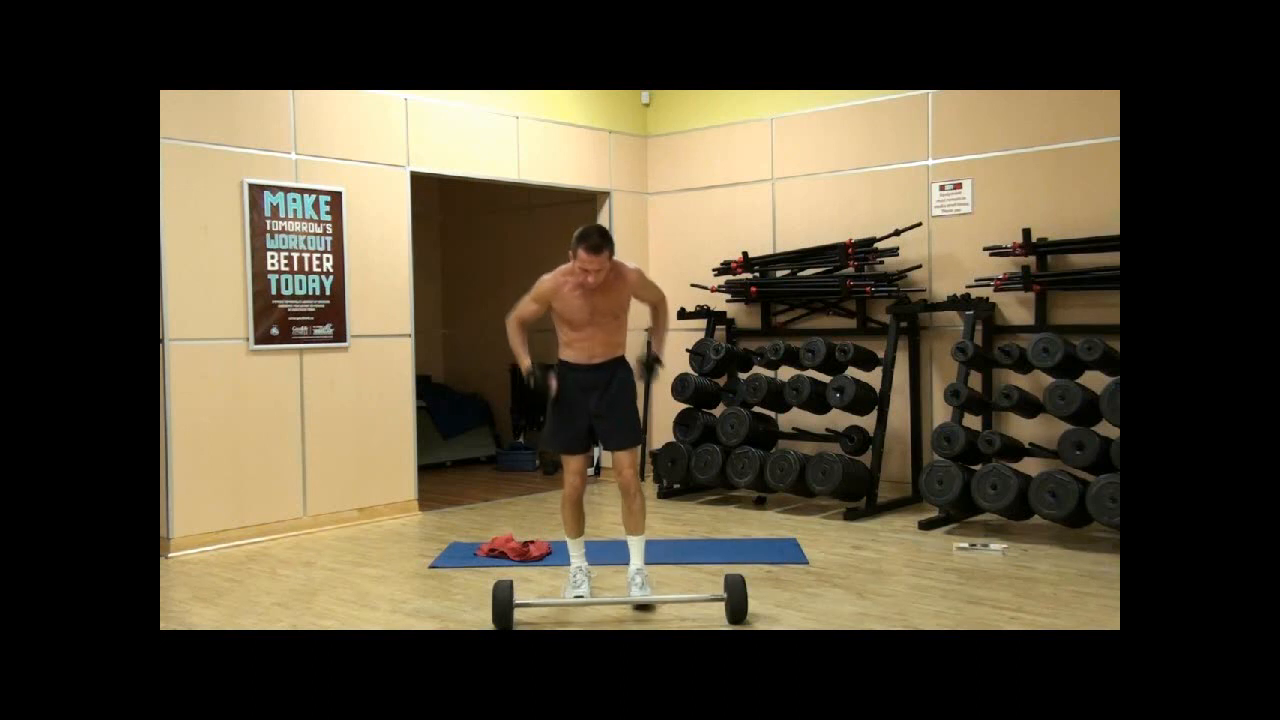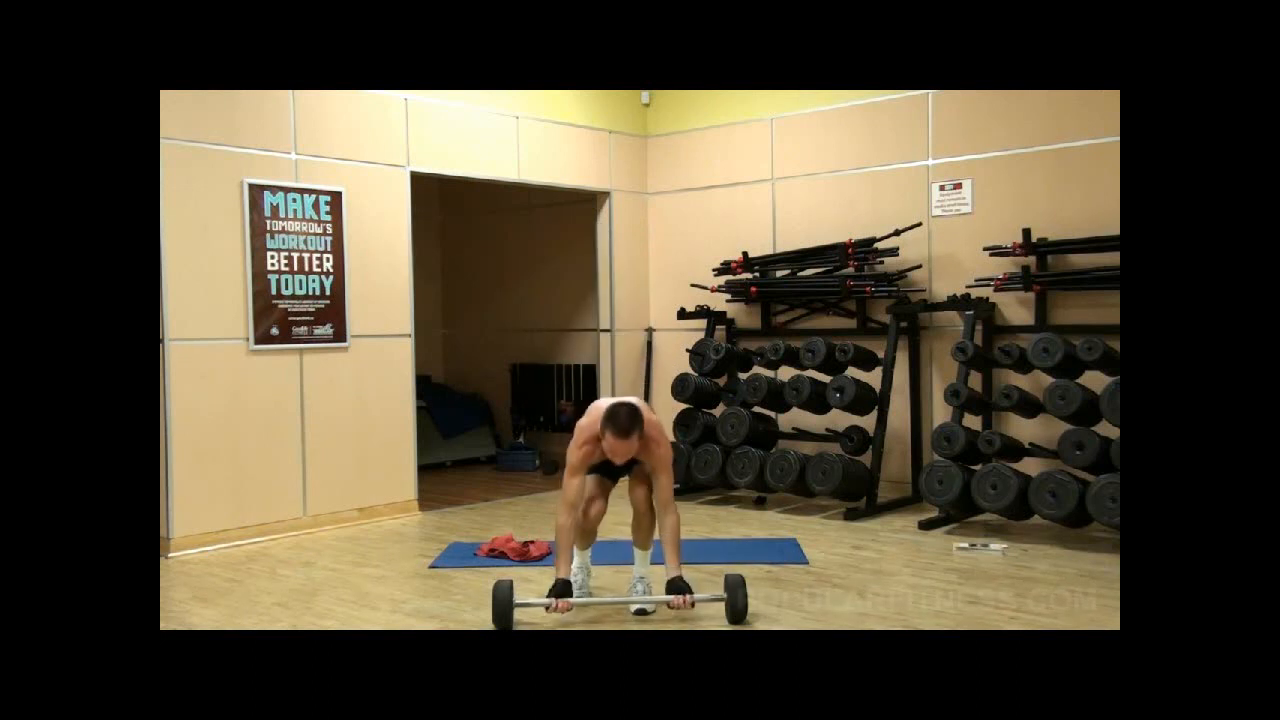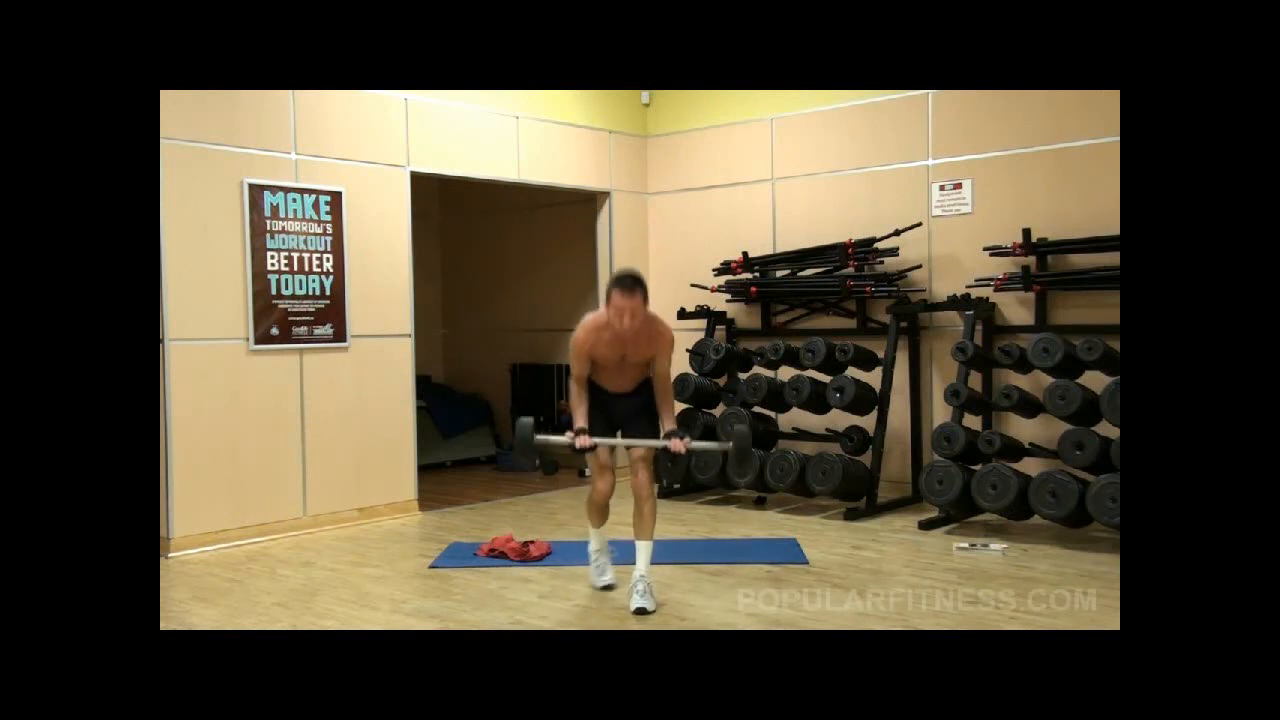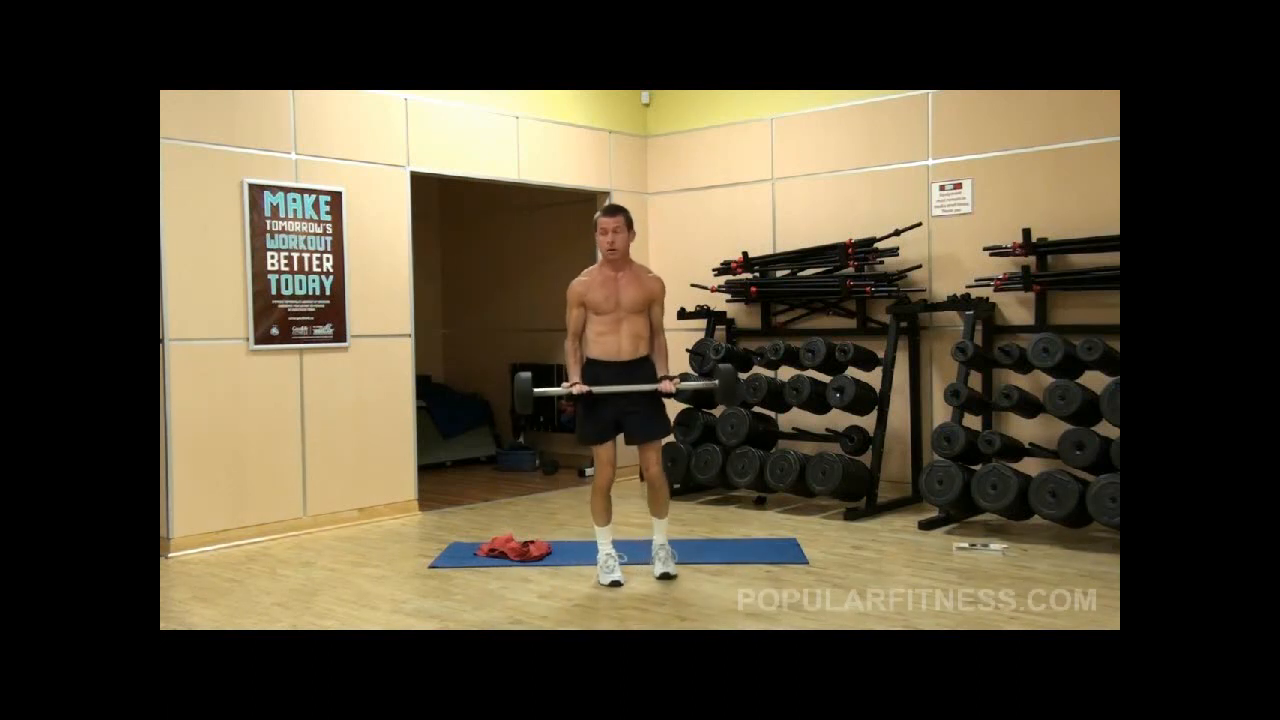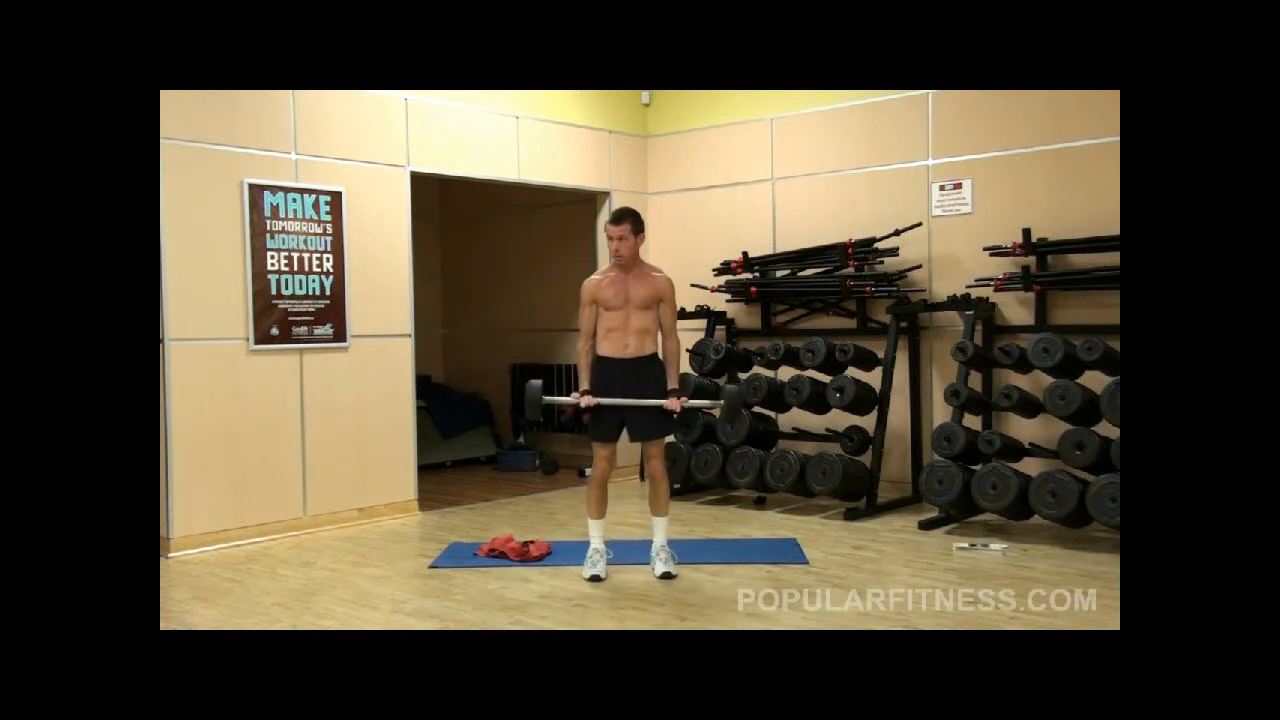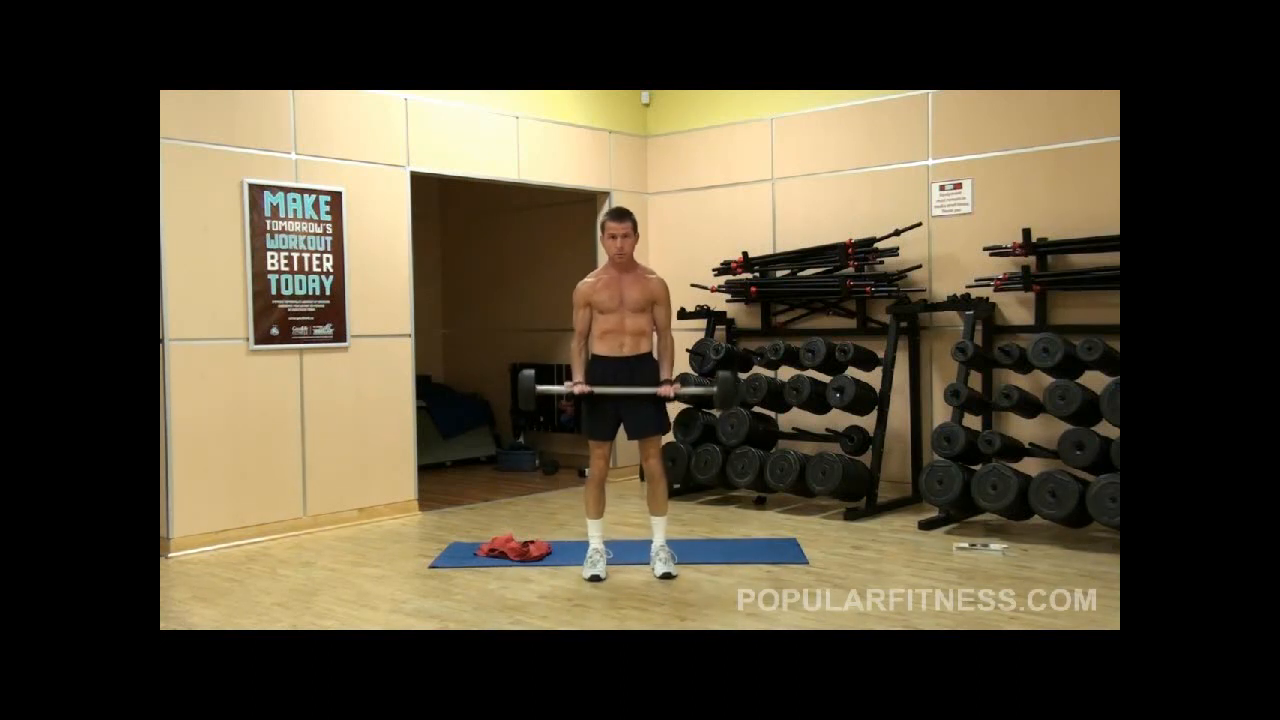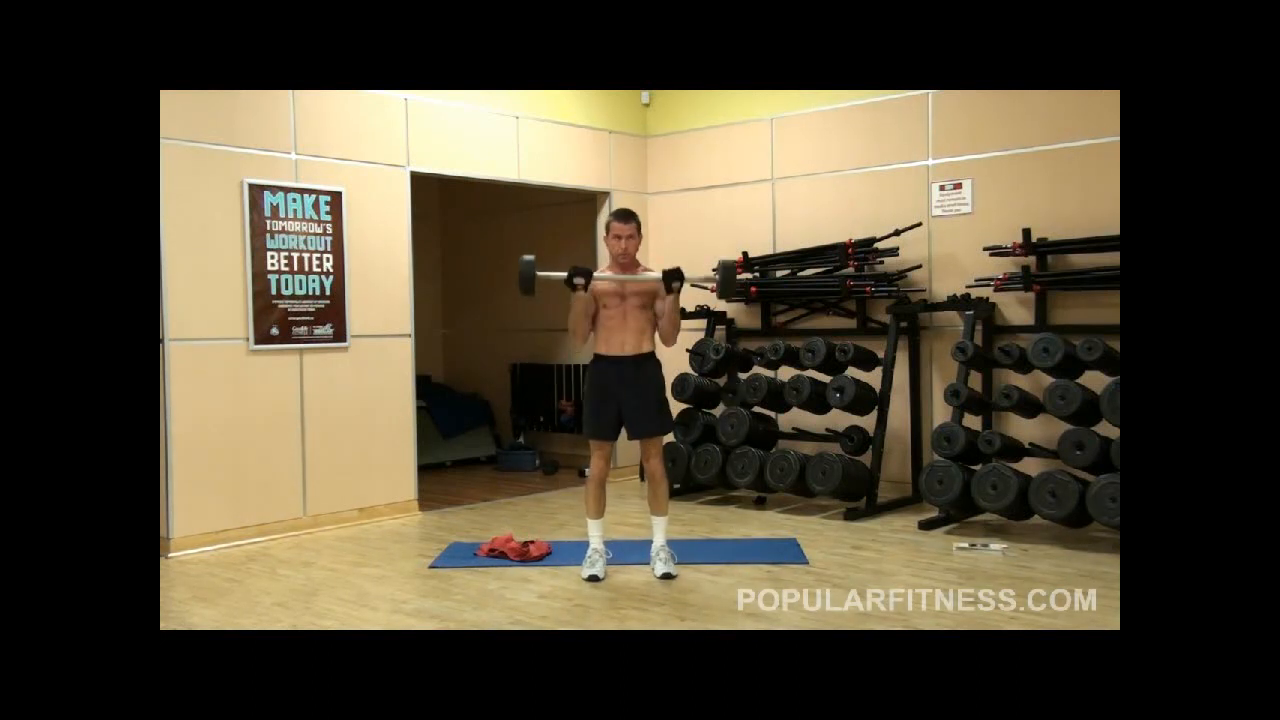
dt=0.7s
person 1, frame 1
left shoulder: (629, 278)
right shoulder: (552, 285)
left elbow: (659, 302)
right elbow: (514, 321)
left wrist: (655, 353)
right wrist: (528, 368)
left hip: (615, 377)
right hip: (569, 379)
left knee: (628, 477)
right knee: (573, 482)
left ankle: (637, 570)
right ankle: (578, 567)
person 1, frame 2
left shoulder: (657, 442)
right shoulder: (584, 441)
left elbow: (667, 510)
right elbow: (567, 511)
left wrist: (675, 577)
right wrist: (562, 578)
left hip: (642, 456)
right hip: (598, 457)
left knee: (642, 497)
right knee: (592, 508)
left ankle: (641, 577)
right ankle: (580, 567)
person 1, frame 3
left shoulder: (660, 333)
right shoulder: (587, 332)
left elbow: (662, 383)
right elbow: (578, 381)
left wrist: (671, 428)
right wrist: (580, 426)
left hip: (640, 397)
right hip: (598, 398)
left knee: (643, 480)
right knee: (603, 484)
left ankle: (641, 575)
right ankle: (598, 549)
person 1, frame 4
left shoulder: (651, 282)
right shoulder: (581, 286)
left elbow: (657, 335)
right elbow: (573, 339)
left wrist: (664, 374)
right wrist: (574, 378)
left hip: (640, 376)
right hip: (598, 377)
left knee: (653, 470)
right knee: (604, 473)
left ankle: (660, 543)
right ankle: (606, 553)
person 1, frame 5
left shoulder: (660, 282)
right shoulder: (593, 285)
left elbow: (670, 337)
right elbow: (586, 340)
left wrist: (673, 387)
right wrist: (584, 386)
left hip: (647, 372)
right hip: (606, 374)
left knee: (655, 464)
right knee: (601, 466)
left ankle: (660, 545)
right ankle: (596, 547)
person 1, frame 6
left shoulder: (654, 284)
right shoulder: (587, 288)
left elbow: (664, 334)
right elbow: (579, 339)
left wrist: (667, 375)
right wrist: (578, 375)
left hip: (643, 372)
right hip: (601, 373)
left knee: (653, 461)
right knee: (598, 463)
left ankle: (659, 545)
right ankle: (596, 547)
person 1, frame 7
left shoulder: (654, 281)
right shoulder: (592, 282)
left elbow: (669, 337)
right elbow: (578, 338)
left wrist: (672, 295)
right wrist: (578, 294)
left hip: (644, 371)
right hip: (604, 371)
left knee: (654, 460)
right knee: (598, 462)
left ankle: (659, 544)
right ankle: (595, 546)
